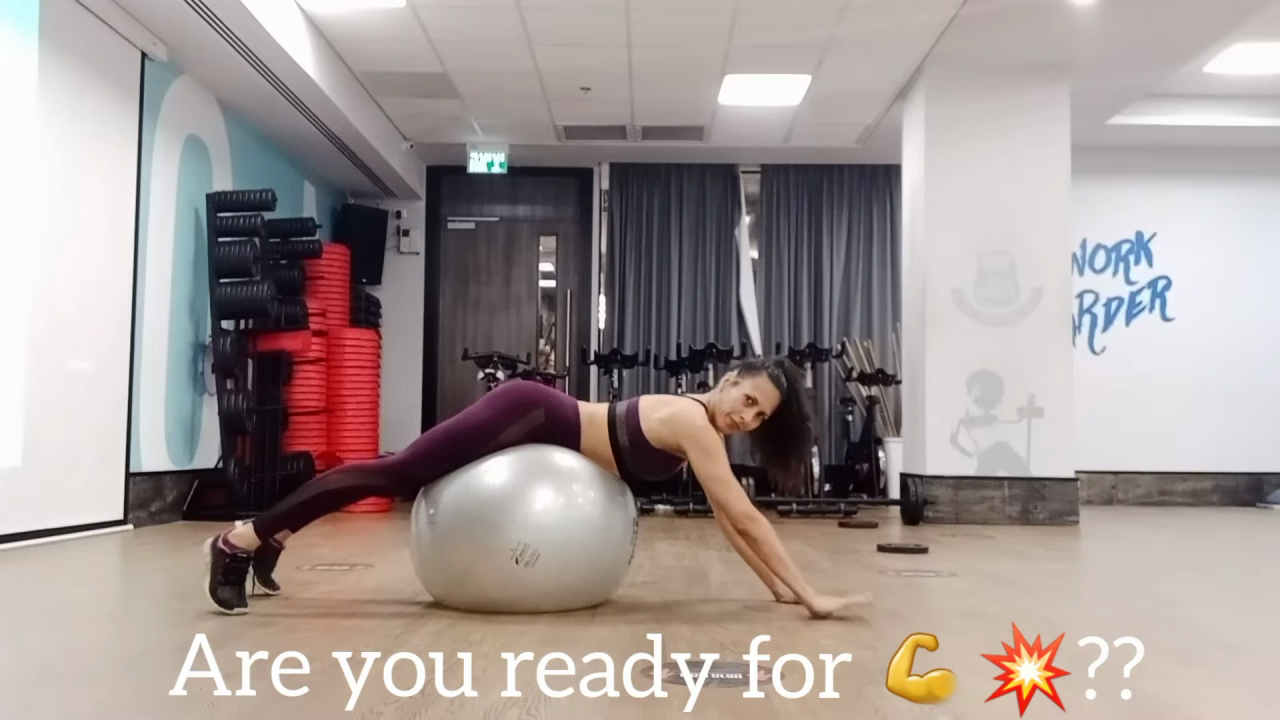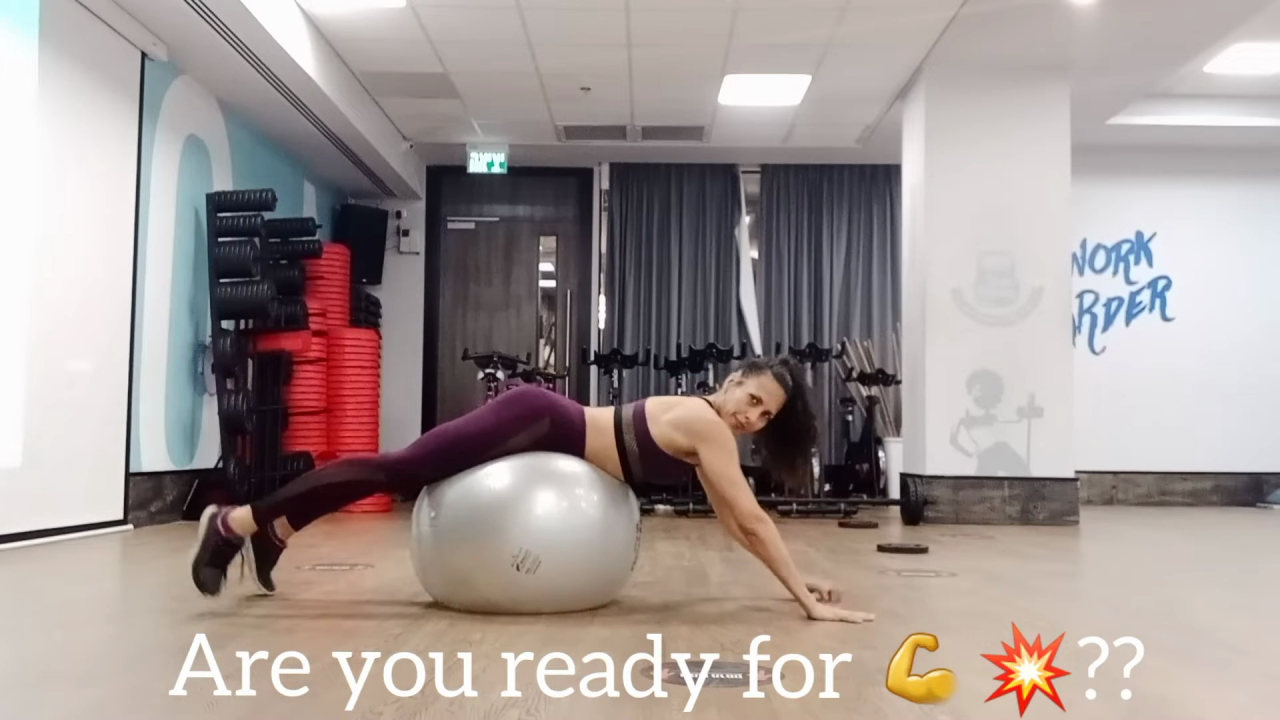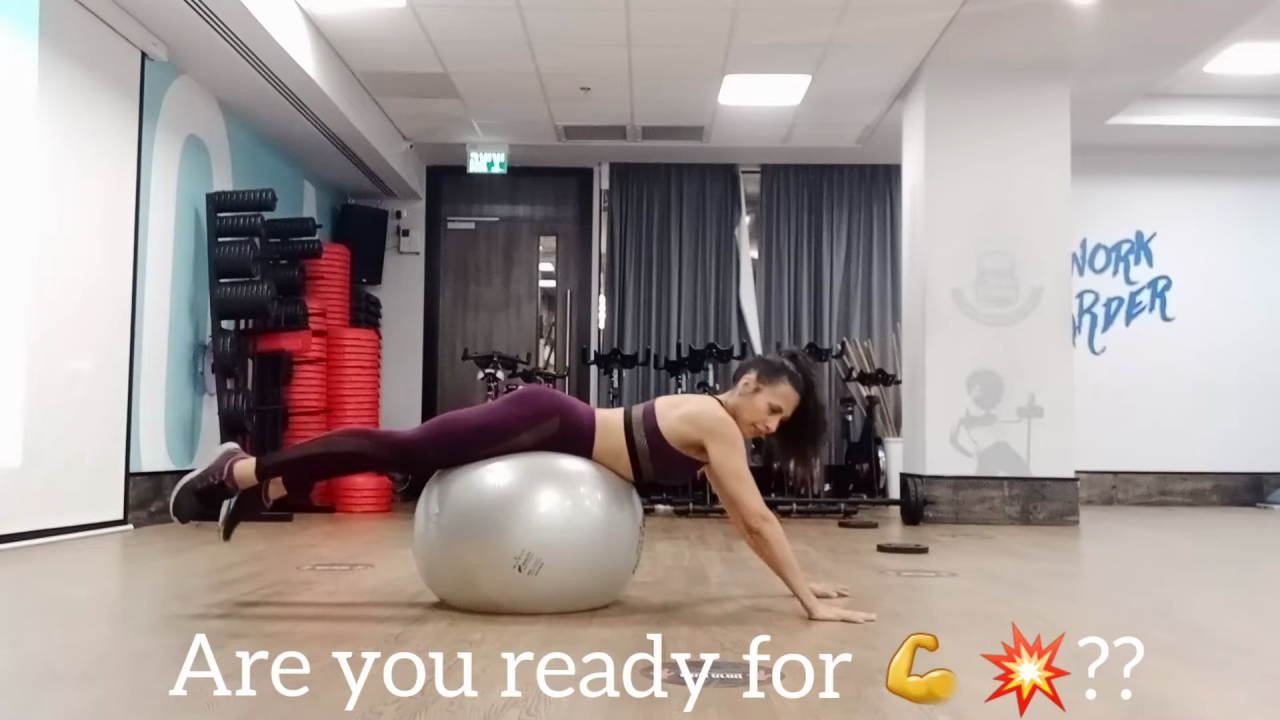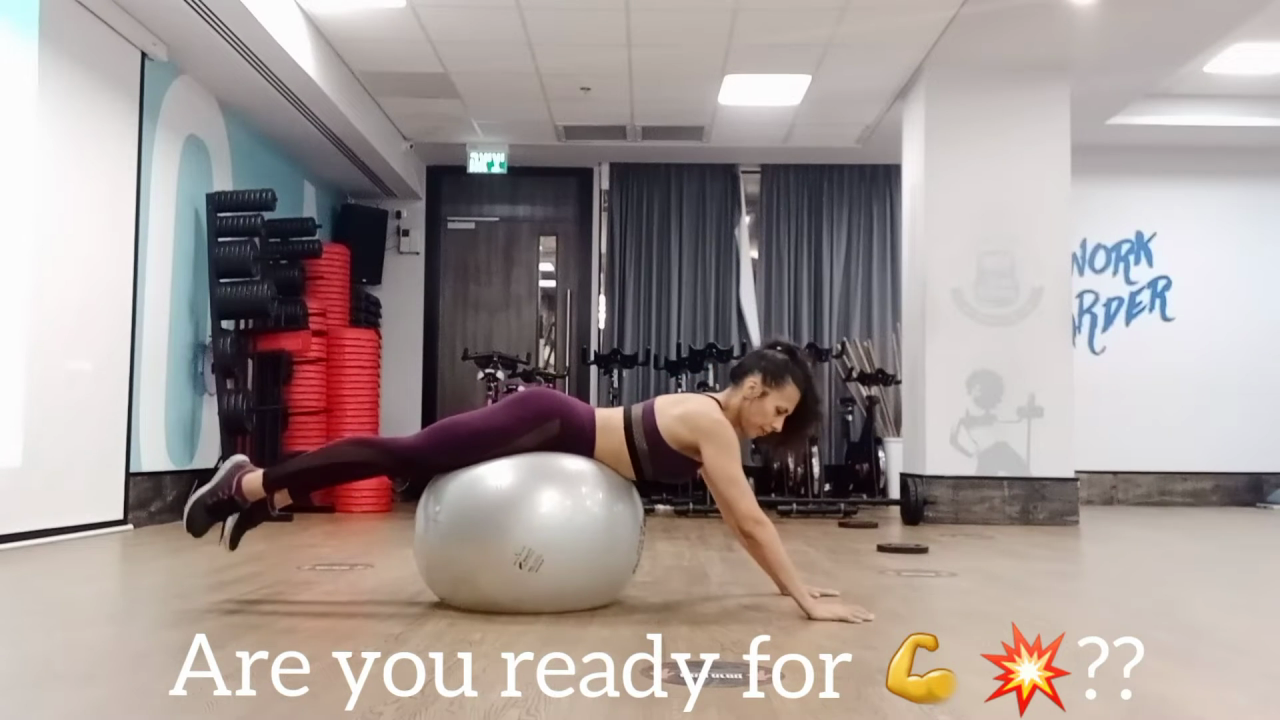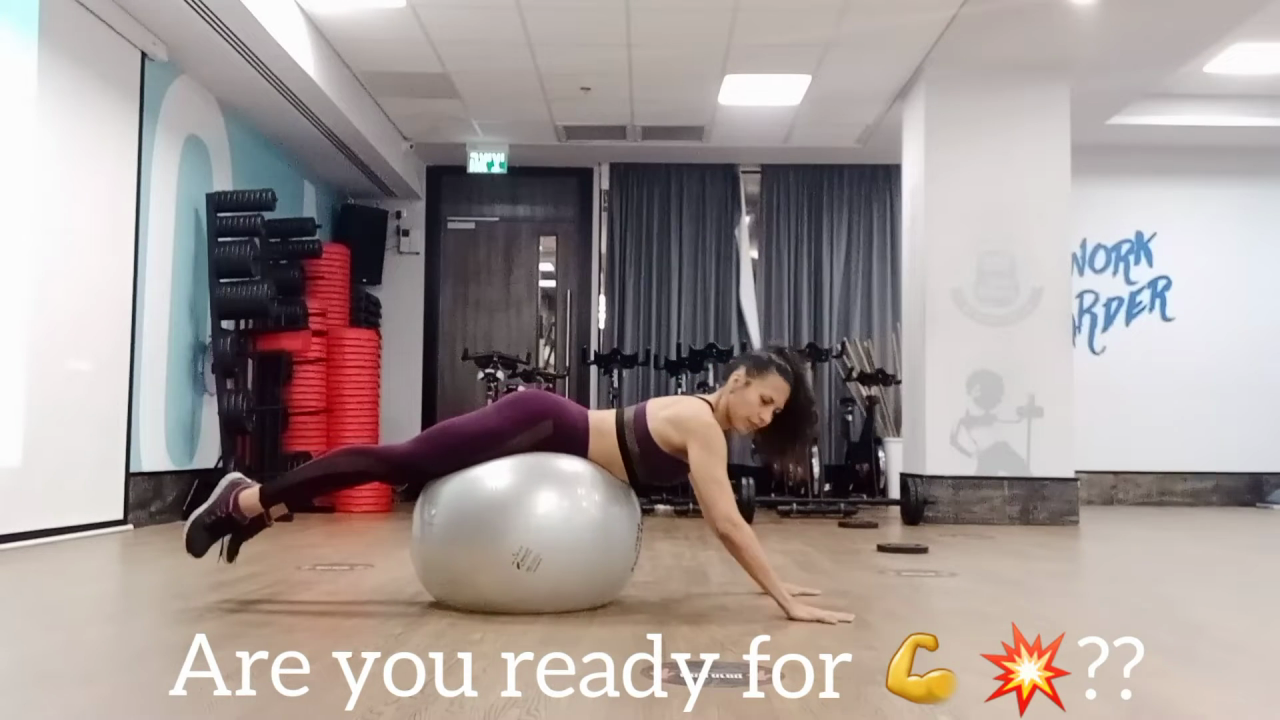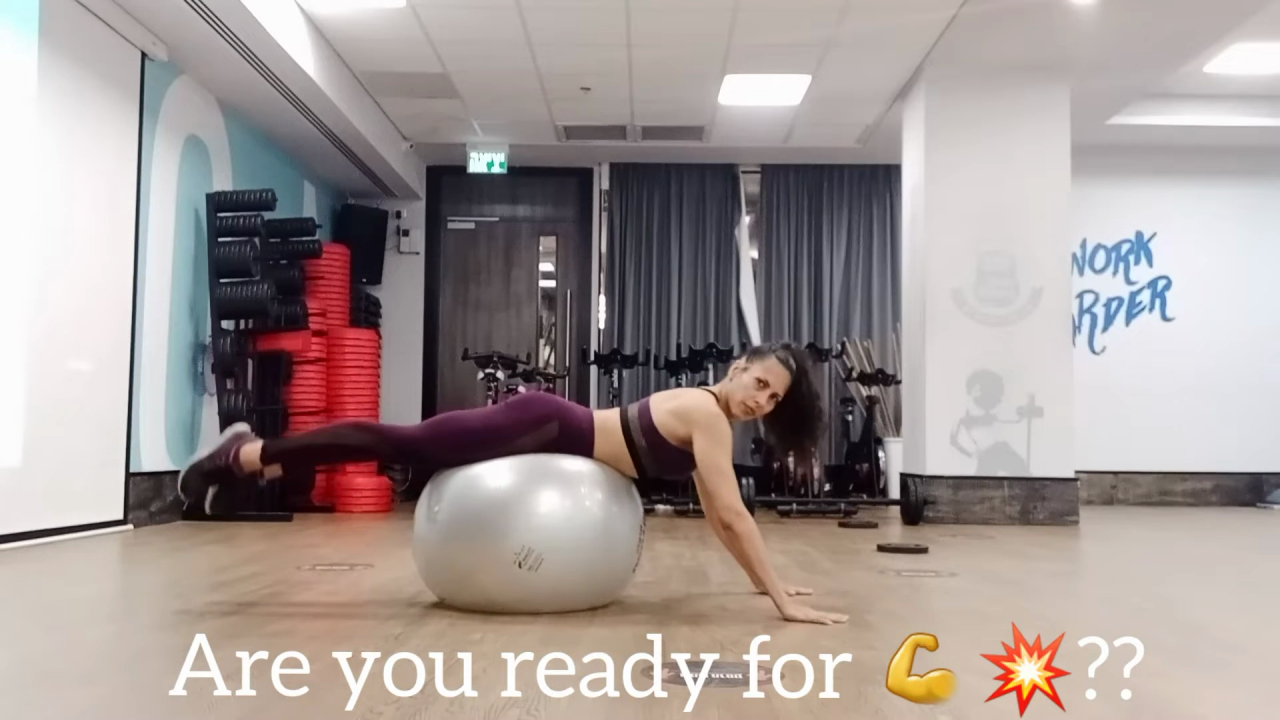
dt=0.4s
person 1, frame 1
left shoulder: (705, 427)
right shoulder: (694, 422)
left elbow: (728, 521)
right elbow: (745, 517)
left wrist: (777, 587)
right wrist: (808, 596)
left hip: (540, 429)
right hip: (528, 416)
left knee: (407, 475)
right knee: (397, 474)
left ankle: (271, 535)
right ankle: (240, 540)
person 1, frame 2
left shoulder: (712, 430)
right shoulder: (705, 423)
left elbow: (734, 520)
right elbow: (752, 520)
left wrist: (794, 580)
right wrist: (810, 602)
left hip: (545, 433)
right hip: (536, 424)
left knee: (405, 476)
right knee: (398, 470)
left ankle: (277, 528)
right ankle: (238, 521)
person 1, frame 3
left shoulder: (710, 426)
right shoulder: (716, 421)
left elbow: (739, 520)
right elbow: (758, 519)
left wrist: (799, 582)
right wrist: (810, 601)
left hip: (552, 431)
right hip: (543, 424)
left knee: (405, 456)
right knee: (399, 448)
left ankle: (260, 485)
right ankle: (243, 470)
person 1, frame 4
left shoulder: (710, 421)
right shoulder: (711, 423)
left elbow: (736, 519)
right elbow: (752, 521)
left wrist: (791, 584)
right wrist: (807, 601)
left hip: (551, 429)
right hip: (542, 426)
left knee: (406, 461)
right knee: (399, 455)
left ankle: (261, 492)
right ankle: (248, 486)
person 1, frame 5
left shoulder: (702, 423)
right shoulder: (702, 423)
left elbow: (719, 520)
right elbow: (728, 523)
left wrist: (772, 581)
right wrist: (787, 601)
left hip: (543, 434)
right hip: (536, 427)
left knee: (403, 468)
right knee: (397, 462)
left ankle: (257, 502)
right ankle: (244, 502)
person 1, frame 6
left shoulder: (710, 419)
right shoulder: (707, 413)
left elbow: (716, 514)
right elbow: (734, 515)
left wrist: (763, 581)
right wrist: (783, 600)
left hip: (551, 436)
right hip: (542, 429)
left knee: (403, 450)
right knee: (399, 445)
left ankle: (250, 454)
right ankle: (243, 455)
